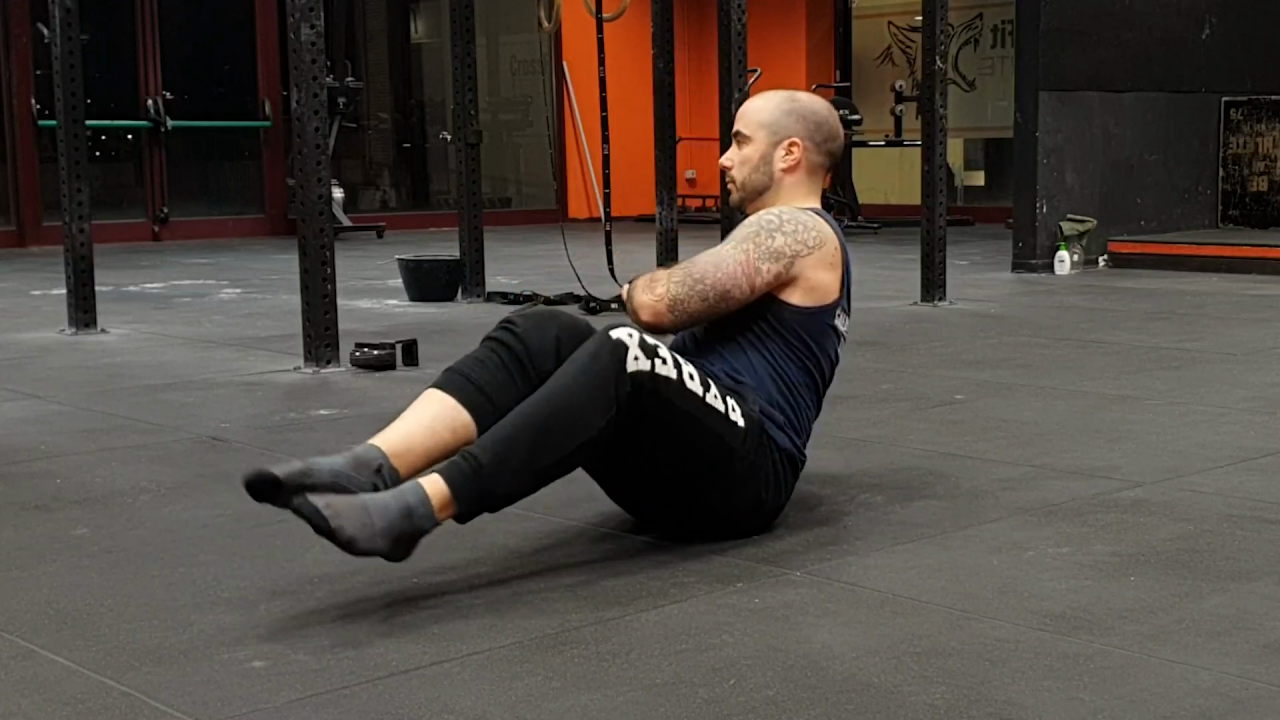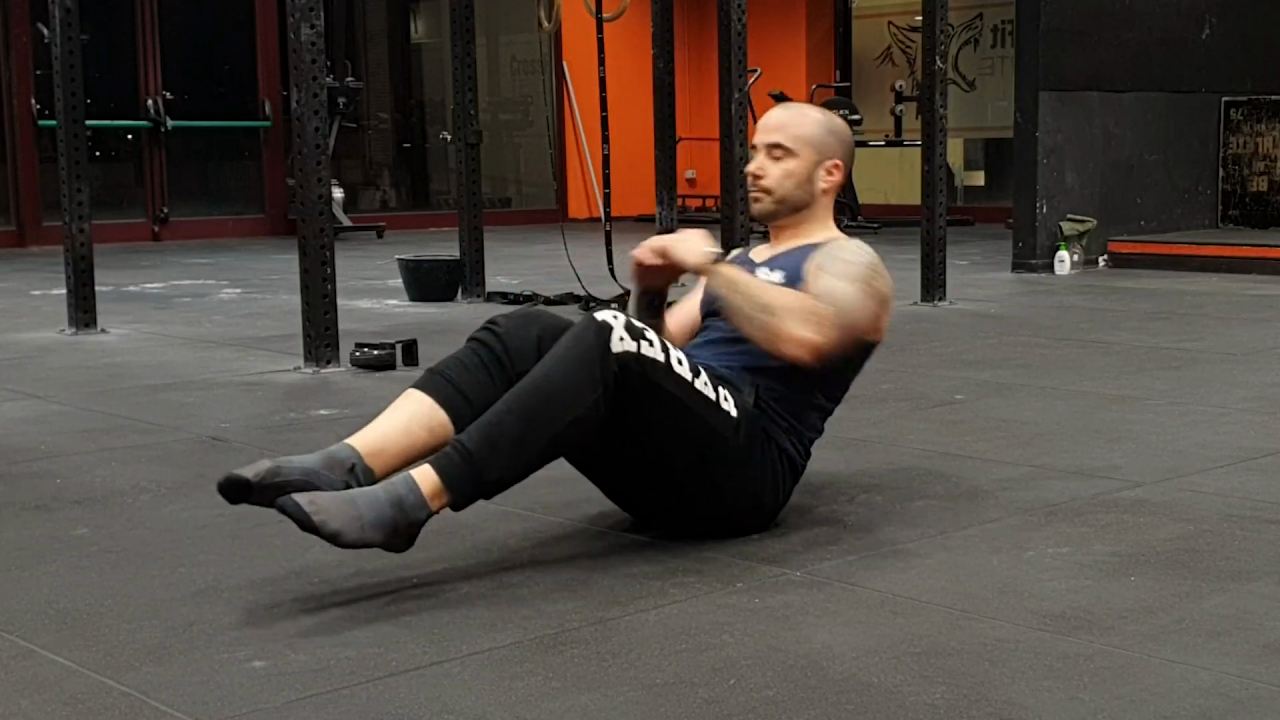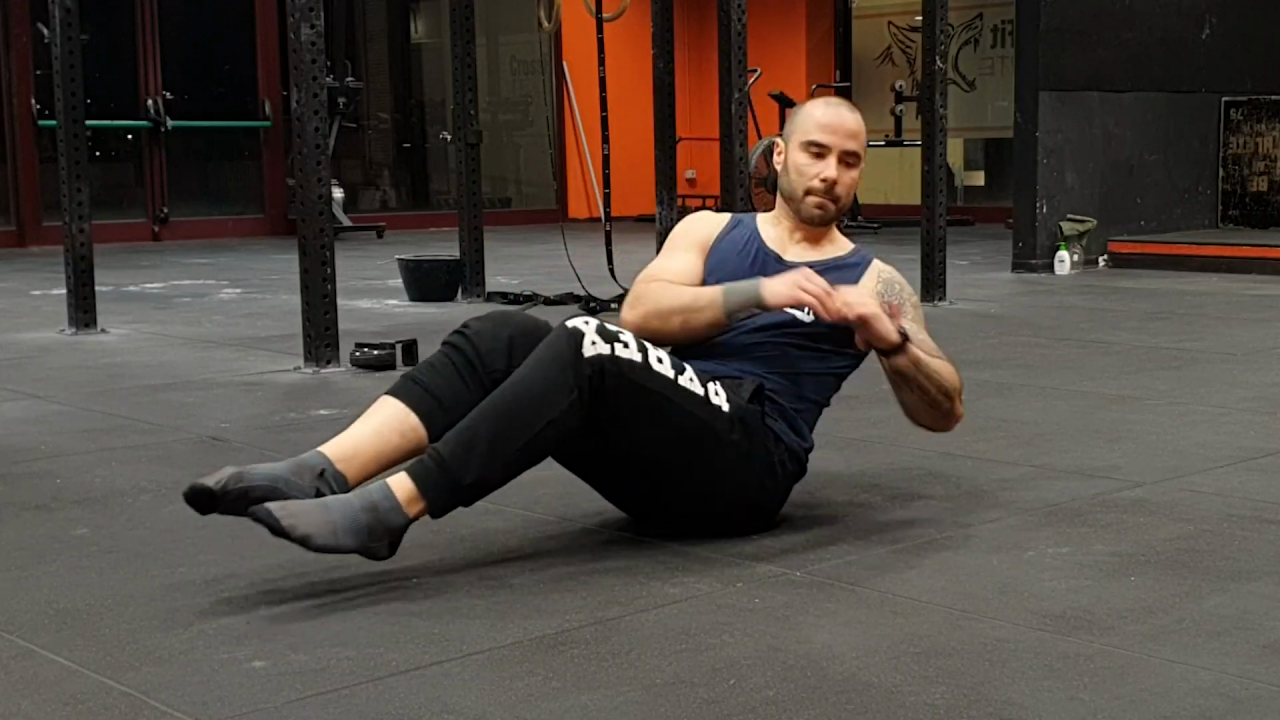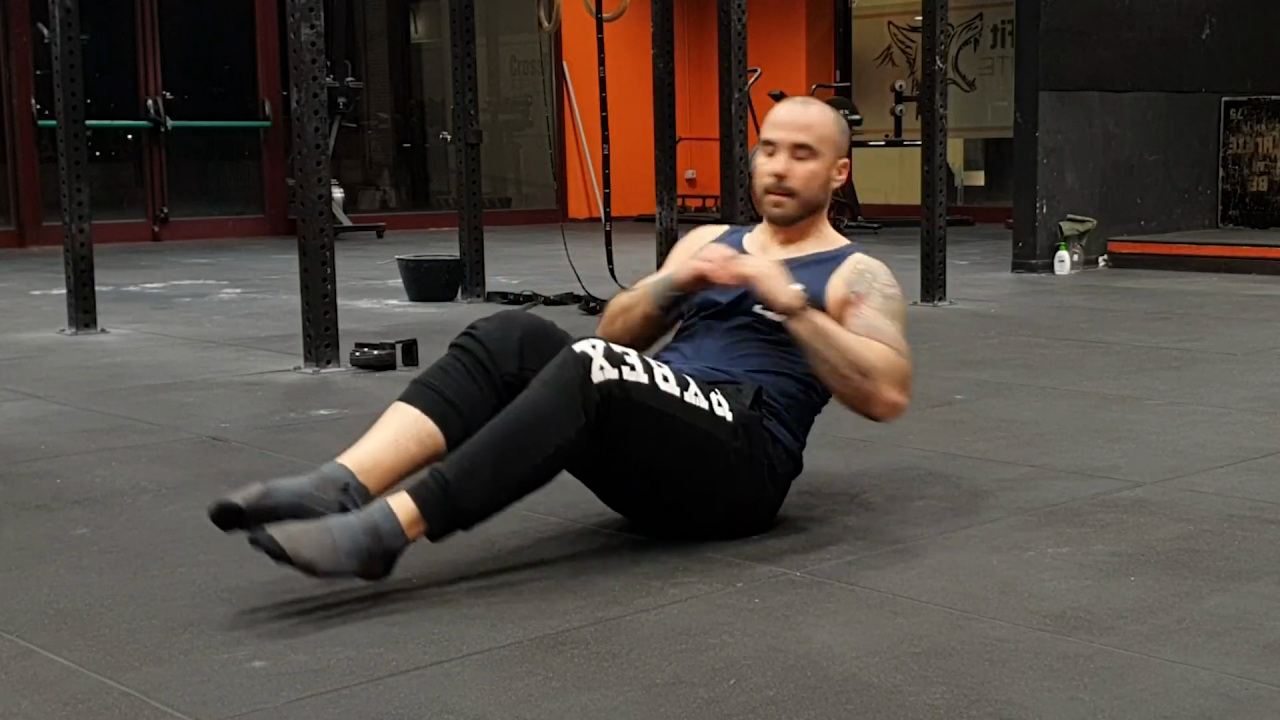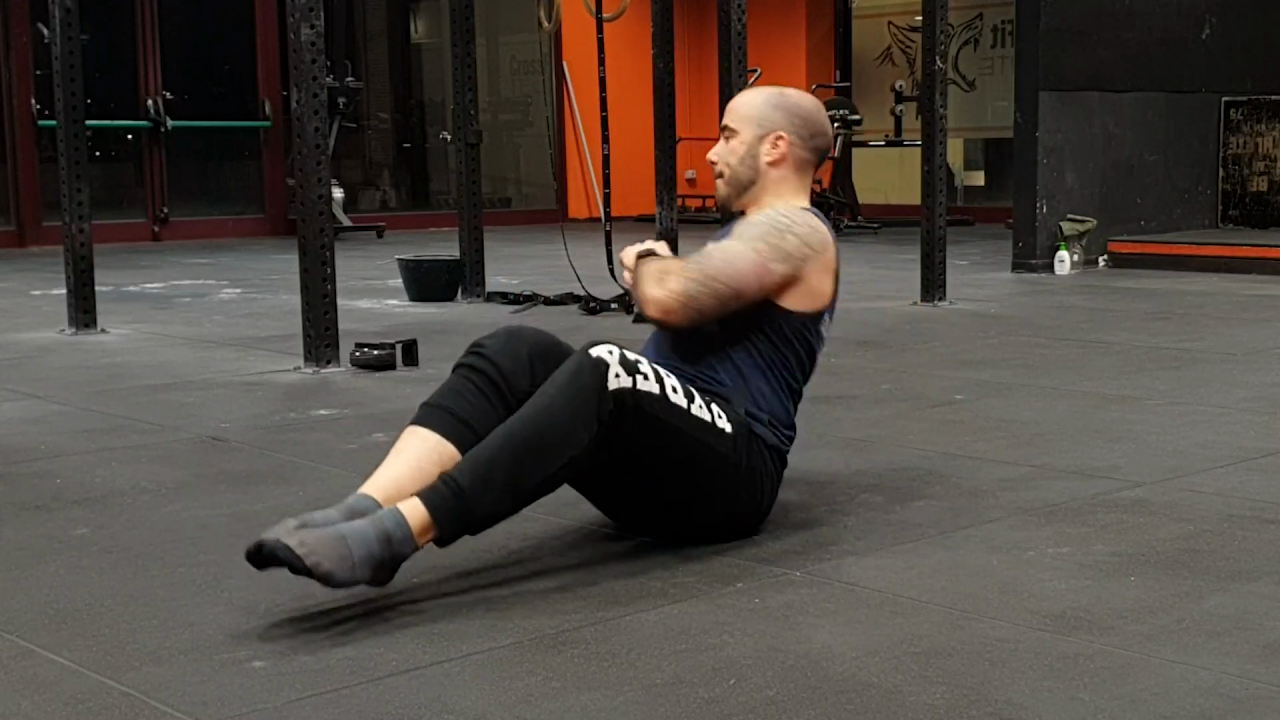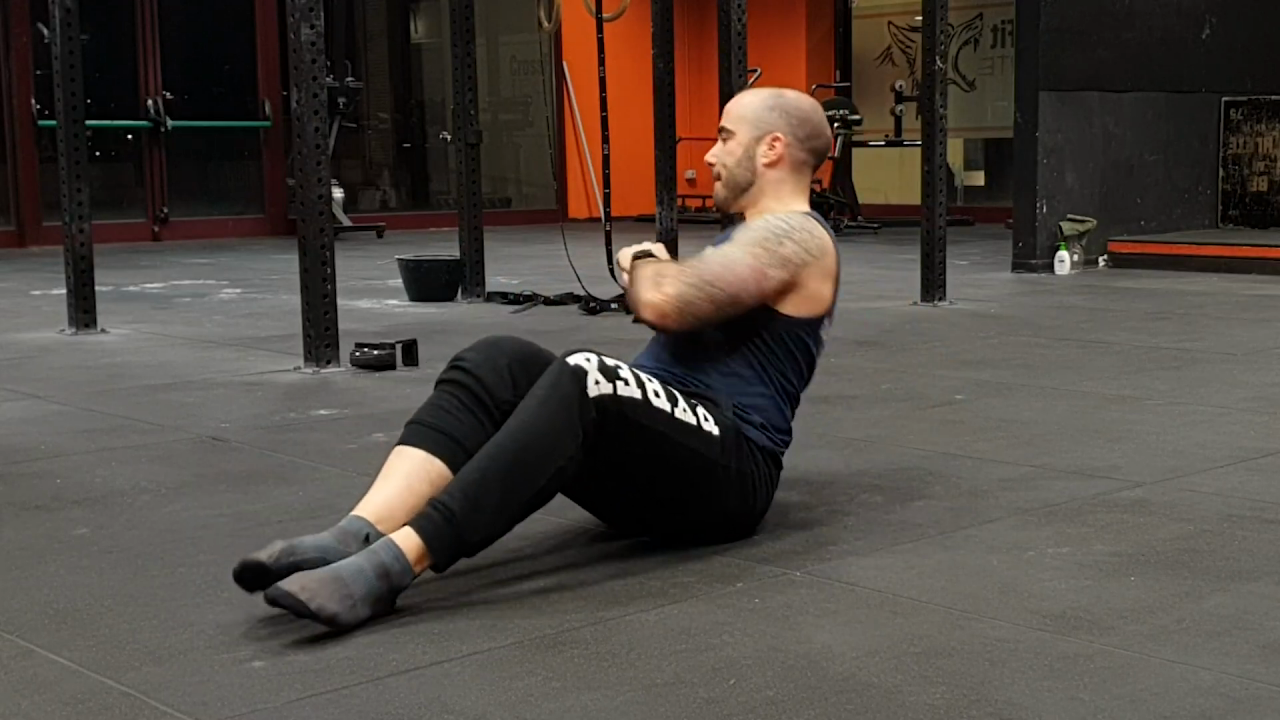
dt=0.3s
person 1, frame 1
left shoulder: (792, 231)
right shoulder: (777, 239)
left elbow: (657, 305)
left wrist: (641, 283)
right wrist: (659, 293)
left hip: (744, 469)
right hip: (669, 455)
left knee: (625, 351)
right knee: (542, 333)
left ankle: (415, 508)
right ankle: (369, 469)
person 1, frame 2
left shoulder: (848, 264)
right shoulder: (741, 255)
left elbow: (801, 340)
right elbow: (655, 353)
left wrist: (717, 271)
right wrist: (653, 281)
left hip: (743, 468)
right hip: (662, 455)
left knee: (608, 340)
right knee: (526, 335)
left ankle: (406, 502)
right ankle: (341, 468)
person 1, frame 3
left shoulder: (874, 282)
right shoulder: (710, 230)
left elbow: (944, 409)
right elbow: (641, 318)
left wrist: (889, 337)
right wrist: (757, 295)
left hip: (742, 459)
right hip: (655, 452)
left knee: (586, 346)
right knee: (501, 339)
left ankle: (388, 508)
right ankle: (317, 476)
person 1, frame 4
left shoulder: (856, 276)
right shoulder: (712, 241)
left elbow: (887, 396)
right elbow: (614, 331)
left wrist: (787, 300)
right wrist: (678, 282)
left hip: (738, 464)
right hip: (652, 454)
left knee: (594, 370)
right knee: (512, 338)
left ankle: (387, 528)
right ankle: (338, 489)
person 1, frame 5
left shoulder: (792, 231)
right shoulder: (756, 233)
left elbow: (664, 298)
left wrist: (649, 259)
right wrist: (653, 268)
left hip: (727, 469)
right hip: (645, 450)
left knee: (606, 371)
right knee: (516, 353)
left ankle: (395, 533)
right ankle: (362, 511)
person 1, frame 6
left shoulder: (793, 238)
right shoulder: (758, 245)
left elbow: (664, 303)
left wrist: (645, 262)
right wrist: (648, 276)
left hip: (725, 472)
right hip: (643, 452)
left knee: (586, 379)
right knee: (499, 362)
left ankle: (393, 562)
right ankle: (356, 534)
